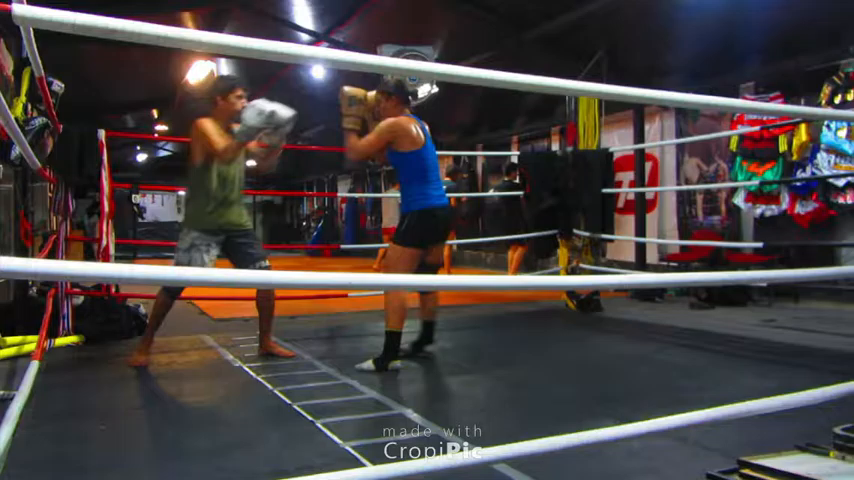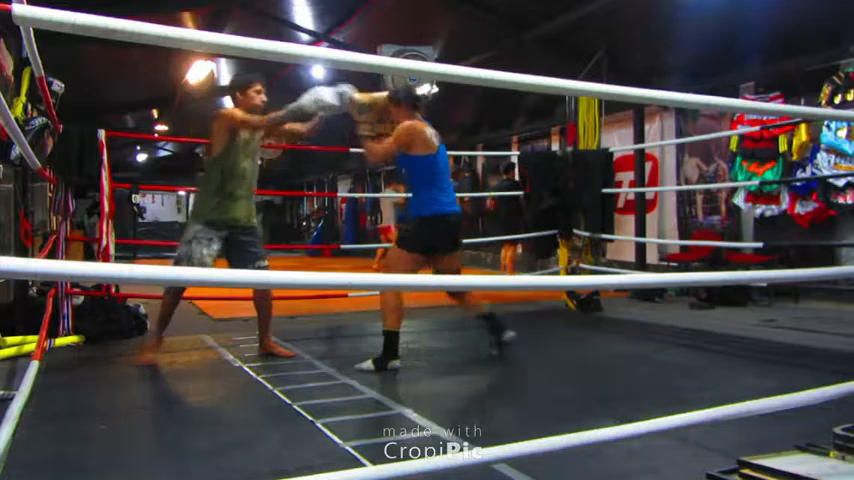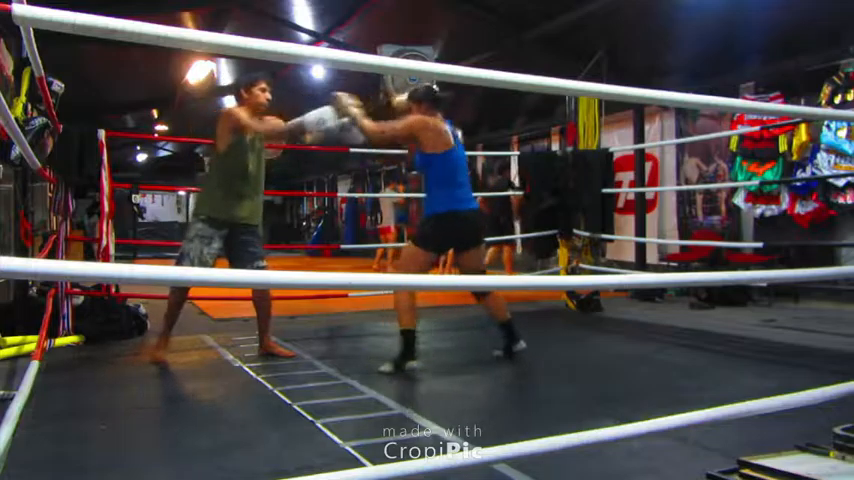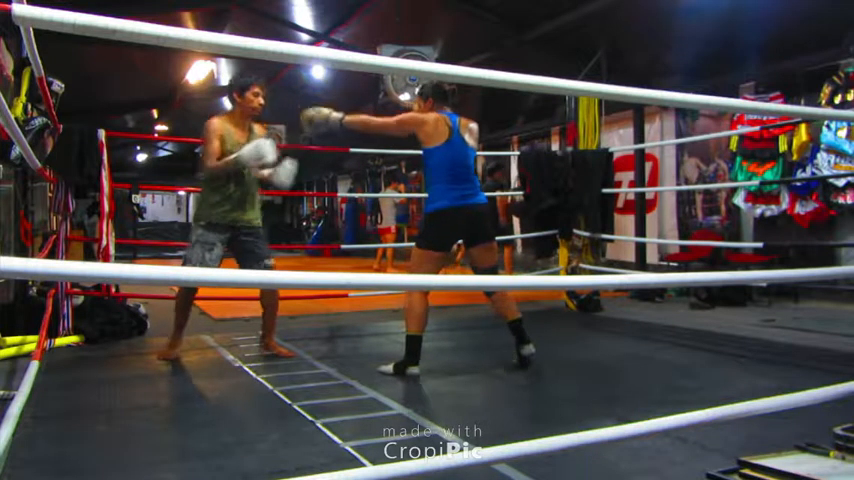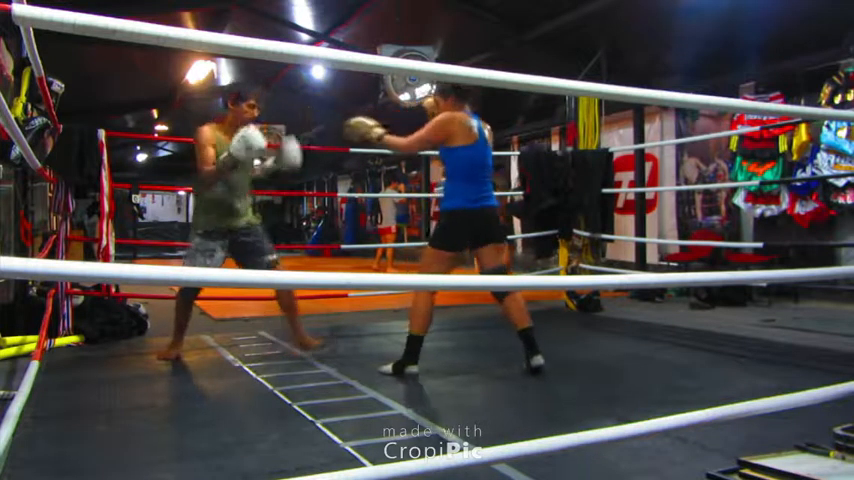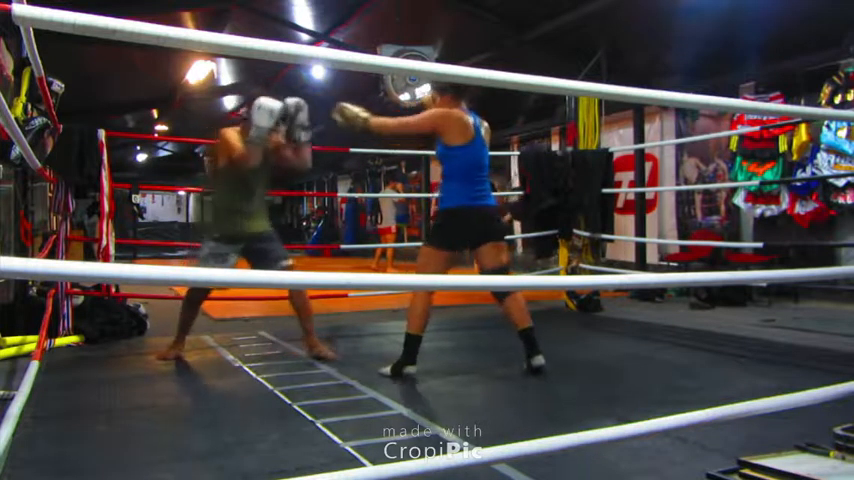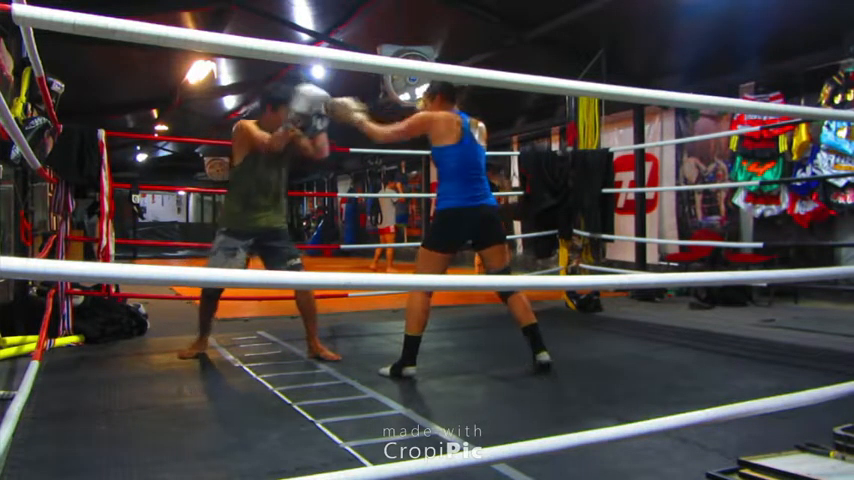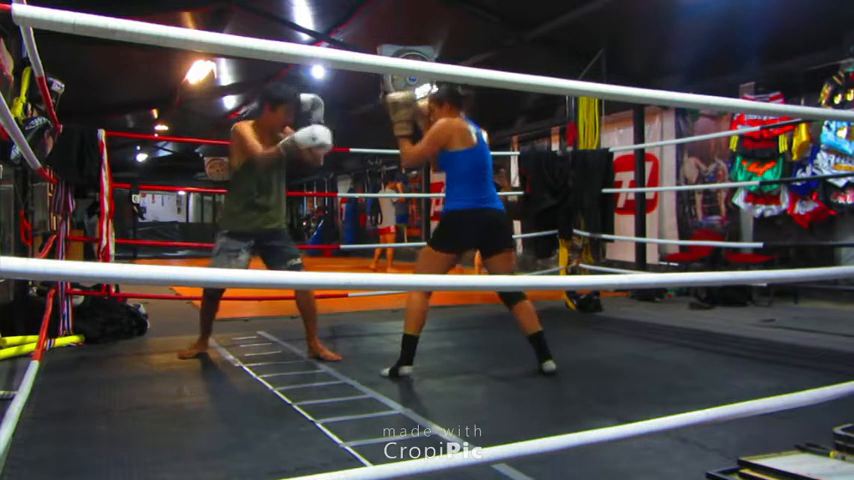
dt=0.2s
person 1, frame 1
left shoulder: (394, 126)
right shoulder: (420, 125)
left elbow: (353, 153)
right elbow: (381, 155)
left wrist: (349, 120)
right wrist: (367, 120)
left hip: (421, 213)
right hip: (439, 210)
right knee: (425, 278)
left ankle: (390, 355)
right ankle: (425, 338)
person 1, frame 2
left shoulder: (409, 129)
right shoulder: (427, 132)
left elbow: (376, 157)
right elbow: (394, 155)
left hip: (427, 220)
right hip: (449, 217)
left ankle: (388, 356)
right ankle: (500, 331)
person 1, frame 3
left shoulder: (425, 125)
right shoulder: (450, 130)
left elbow: (376, 132)
left wrist: (353, 110)
right wrist: (411, 137)
left hip: (443, 219)
right hip: (469, 216)
left ankle: (407, 356)
right ankle: (512, 340)
person 1, frame 4
left shoulder: (423, 121)
right shoulder: (471, 127)
left elbow: (372, 124)
left wrist: (337, 118)
left hip: (443, 215)
right hip: (476, 211)
left knee: (418, 286)
left ankle: (411, 360)
right ankle: (523, 343)
person 1, frame 5
left shoulder: (450, 121)
right shoulder: (483, 128)
left elbow: (407, 146)
left wrist: (375, 133)
left hip: (458, 216)
right hip: (488, 214)
left knee: (425, 286)
right knee: (503, 286)
left ankle: (409, 359)
right ankle: (533, 353)
person 1, frame 6
left shoulder: (446, 117)
right shoulder: (482, 125)
left elbow: (393, 126)
left wrist: (361, 117)
left hip: (456, 214)
right hip: (487, 212)
left knee: (424, 286)
right knee: (503, 285)
left ankle: (407, 361)
right ankle: (534, 353)
person 1, frame 7
left shoulder: (433, 119)
right shoulder: (478, 127)
left elbow: (383, 134)
left wrist: (354, 116)
left hip: (453, 215)
right hip: (486, 212)
left knee: (421, 288)
right knee: (508, 286)
left ankle: (407, 362)
right ankle: (539, 350)
person 1, frame 8
left shoulder: (446, 126)
right shoulder: (478, 131)
left elbow: (410, 160)
left wrist: (401, 126)
right wrist: (428, 128)
left hip: (459, 218)
right hip: (494, 217)
left knee: (419, 288)
right knee: (511, 292)
left ankle: (405, 361)
right ankle: (545, 357)
person 2, frame 1
left shoulder: (238, 132)
right shoulder: (202, 126)
left elbow: (267, 164)
right elbow: (223, 154)
left wrist: (278, 134)
right wrist: (249, 130)
left hip: (237, 220)
right hip: (203, 222)
right knee: (175, 283)
left ankle: (266, 341)
right ankle: (145, 343)
person 2, frame 2
left shoulder: (260, 127)
right shoulder: (226, 117)
left elbow: (300, 130)
right elbow: (266, 121)
left wrist: (316, 111)
right wrist: (300, 107)
left hip: (243, 218)
right hip: (210, 215)
left ankle: (265, 341)
right ankle: (153, 341)
person 2, frame 3
left shoulder: (267, 123)
right shoulder: (231, 117)
right elbow: (274, 134)
right wrist: (304, 124)
left hip: (246, 217)
right hip: (213, 214)
left ankle: (264, 341)
right ankle: (163, 340)
person 2, frame 4
left shoulder: (258, 131)
right shoulder: (215, 125)
right elbow: (209, 169)
left wrist: (274, 173)
right wrist: (238, 160)
left hip: (248, 218)
right hip: (214, 217)
right knee: (191, 281)
left ankle: (268, 339)
right ankle: (175, 340)
person 2, frame 5
left shoulder: (250, 135)
right shoulder: (206, 133)
right elbow: (207, 176)
right wrist: (233, 155)
left hip: (243, 220)
right hip: (210, 223)
left knee: (277, 272)
right knee: (190, 285)
left ankle: (299, 334)
right ankle: (176, 341)
person 2, frame 6
left shoulder: (273, 141)
right shoulder: (228, 135)
left elbow: (303, 164)
right elbow: (248, 161)
left wrist: (300, 128)
right wrist: (261, 129)
left hip: (259, 227)
right hip: (225, 228)
right knee: (199, 288)
left ankle: (312, 342)
right ankle: (178, 342)
person 2, frame 7
left shoulder: (289, 134)
right shoulder: (245, 128)
left elbow: (320, 153)
right elbow: (269, 143)
left wrist: (316, 118)
right wrist: (295, 115)
left hip: (272, 224)
right hip: (237, 224)
right knee: (213, 285)
left ankle: (314, 344)
right ankle: (201, 340)
person 2, frame 8
left shoulder: (285, 134)
right shoulder: (242, 130)
left elbow: (316, 160)
right elbow: (260, 159)
left wrist: (315, 121)
right wrist: (294, 141)
left hip: (273, 225)
right hip: (238, 225)
right knee: (214, 285)
left ankle: (314, 344)
right ankle: (202, 340)
